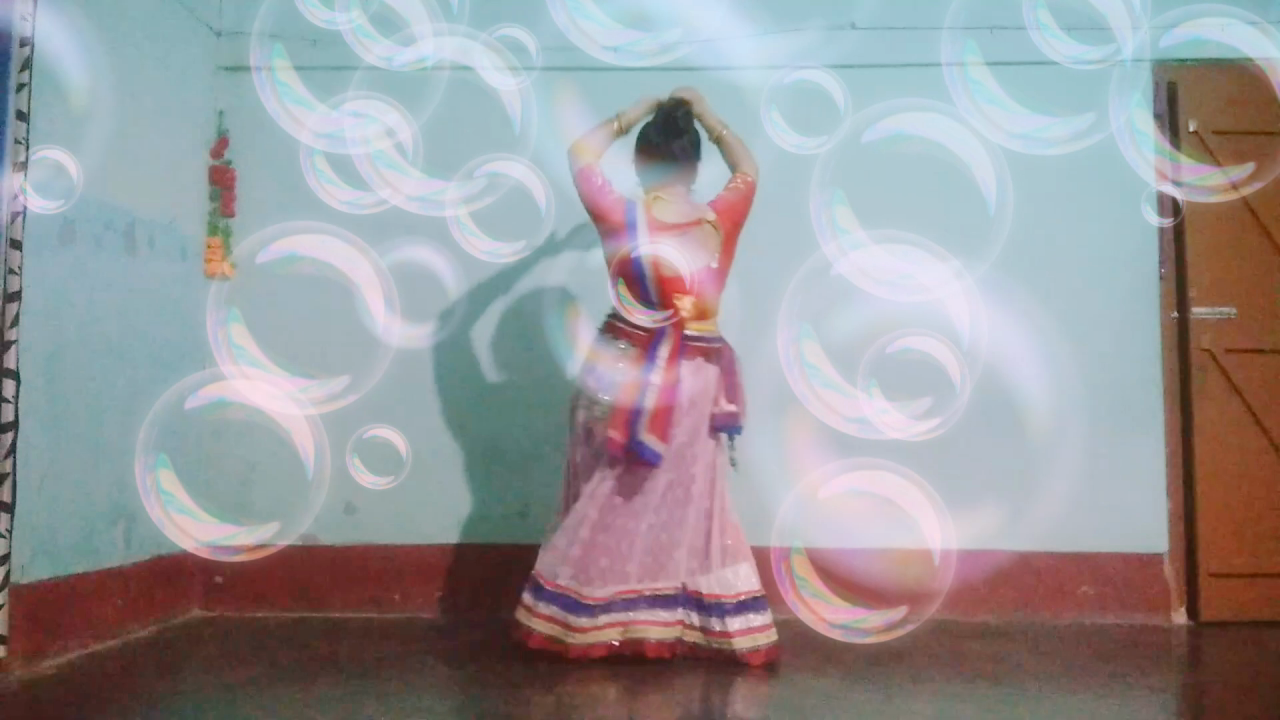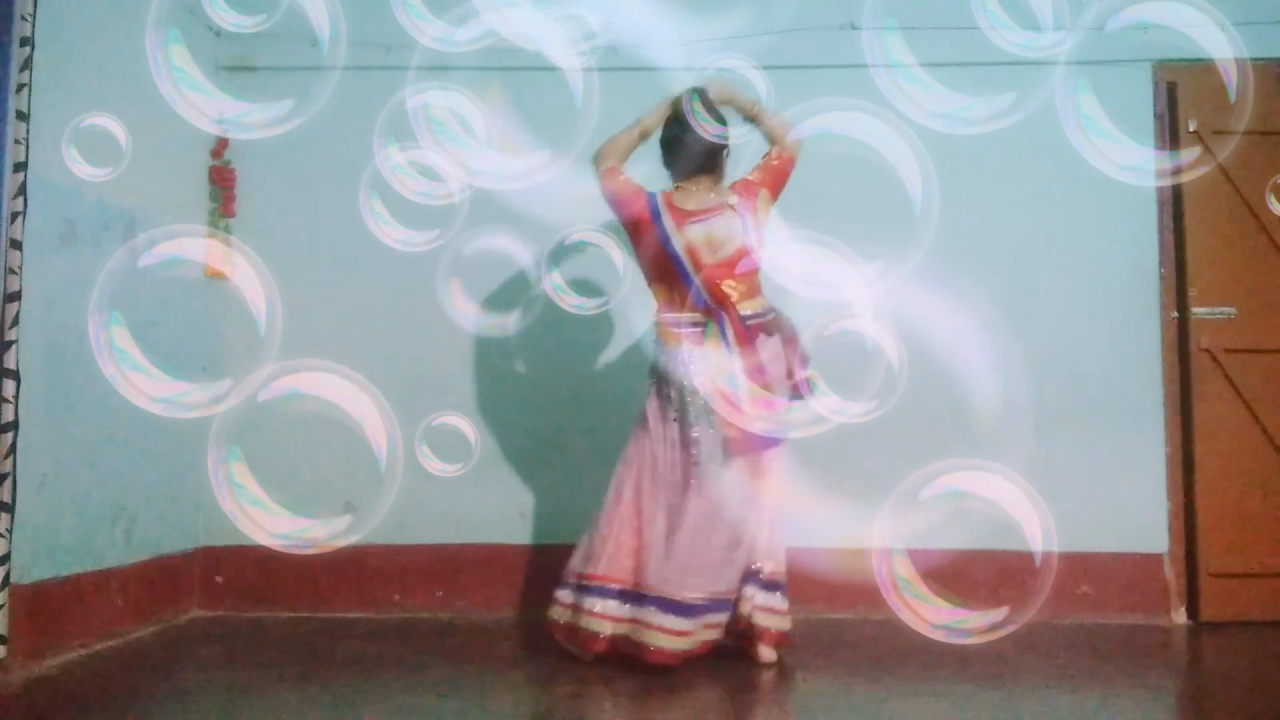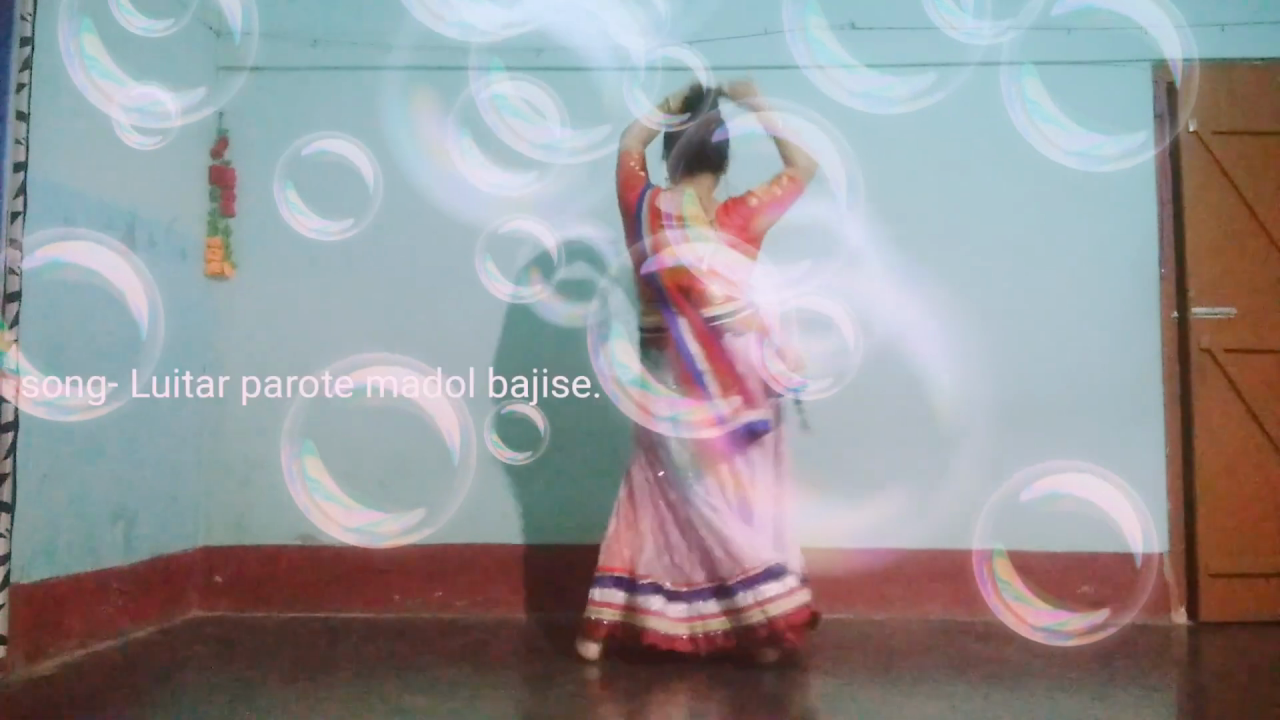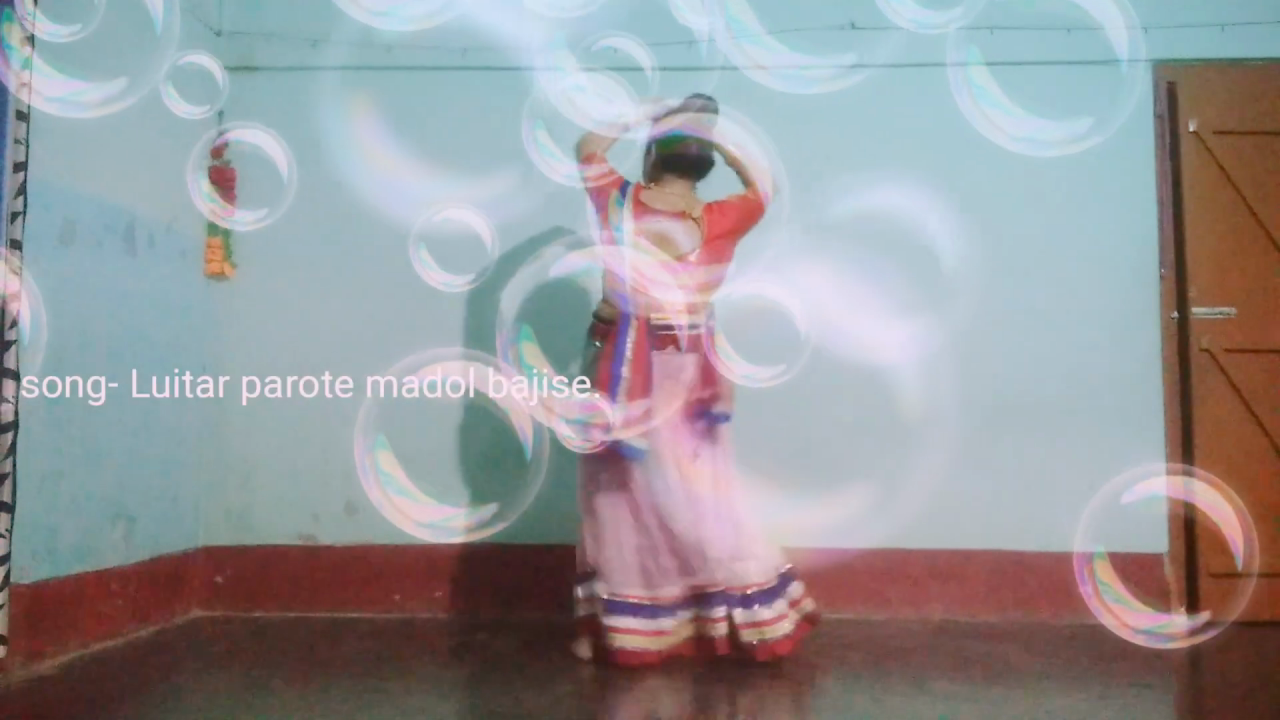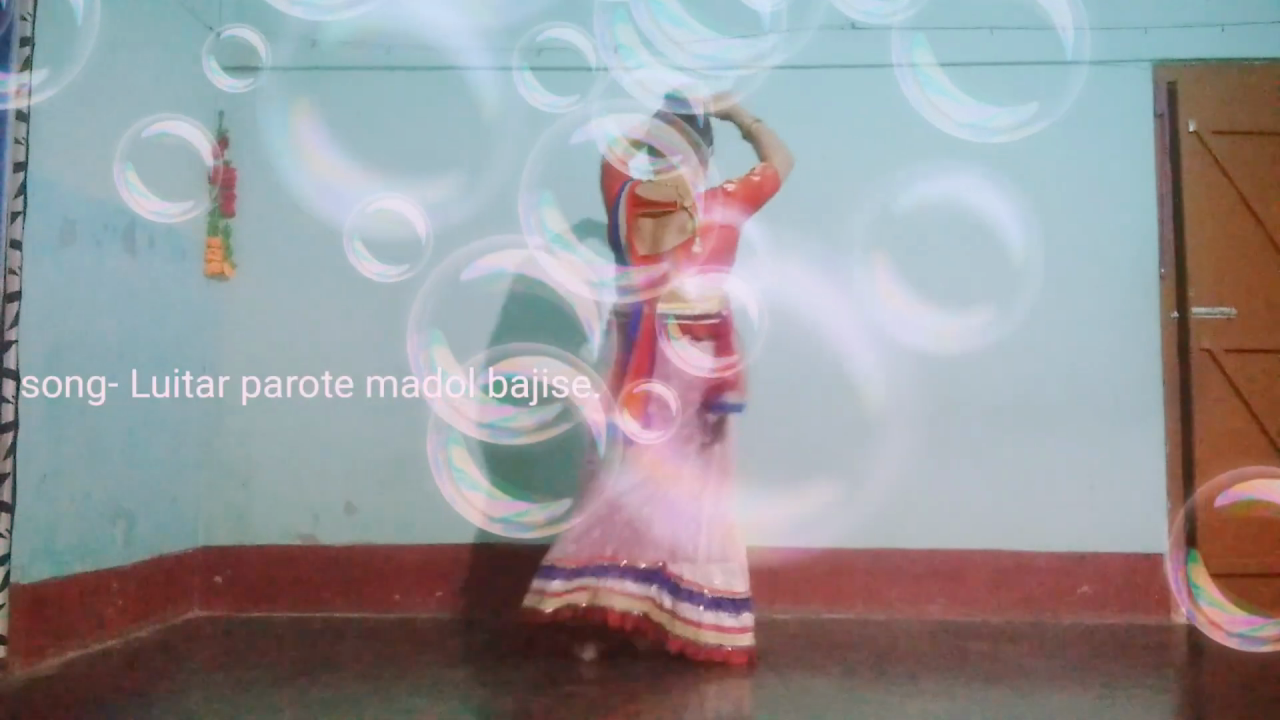
dt=0.4s
person 1, frame 1
left shoulder: (623, 219)
right shoulder: (722, 221)
left elbow: (581, 157)
right elbow: (747, 169)
left wrist: (634, 114)
right wrist: (706, 114)
left hip: (624, 374)
right hip: (694, 384)
left knee: (605, 505)
right knee: (695, 506)
left ankle: (582, 628)
right ankle: (744, 634)
person 1, frame 2
left shoulder: (649, 214)
right shoulder: (749, 203)
left elbow: (603, 164)
right elbow: (786, 142)
left wrist: (654, 117)
right wrist: (736, 102)
left hip: (687, 371)
right hip: (755, 364)
left knee: (654, 496)
right knee: (746, 499)
left ankle: (597, 627)
right ankle: (761, 631)
person 1, frame 3
left shoulder: (640, 205)
right shoulder: (738, 219)
left elbow: (628, 148)
right elbow: (804, 166)
left wrist: (671, 107)
right wrist: (756, 107)
left hip: (668, 375)
right hip: (738, 371)
left knee: (653, 498)
right knee: (749, 498)
left ankle: (603, 629)
right ankle: (763, 624)
person 1, frame 4
left shoulder: (616, 204)
right shoulder: (716, 224)
left elbow: (587, 148)
right elbow: (761, 188)
left wrist: (652, 117)
right wrist: (715, 137)
left hip: (616, 373)
right hip: (681, 377)
left knee: (616, 501)
right knee: (703, 500)
left ankle: (600, 630)
right ankle: (755, 629)
person 1, frame 5
left shoulder: (623, 197)
right shoulder: (722, 209)
right elbow: (781, 160)
left wrist: (662, 119)
right wrist: (738, 114)
left hip: (635, 365)
right hip: (700, 366)
left knee: (621, 488)
right knee: (694, 495)
left ankle: (594, 623)
right ankle: (712, 631)
